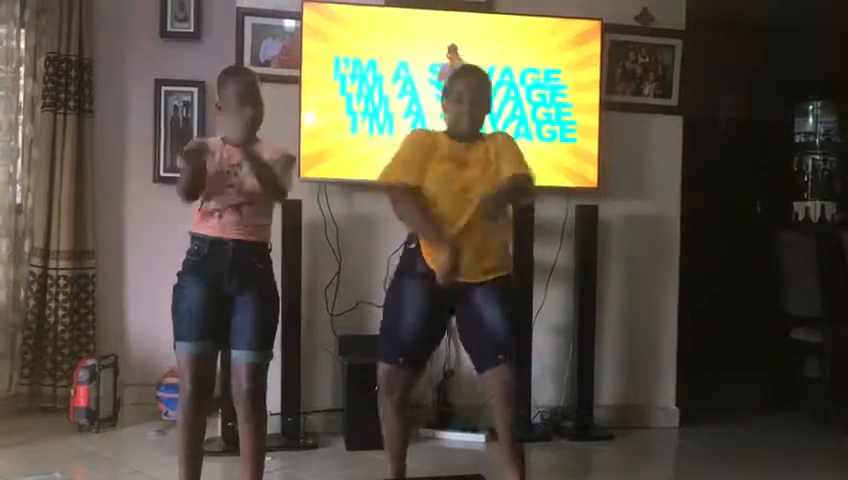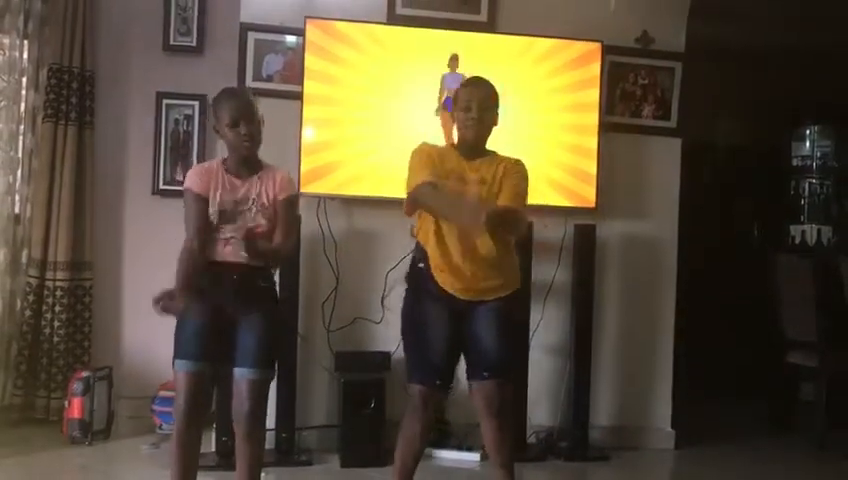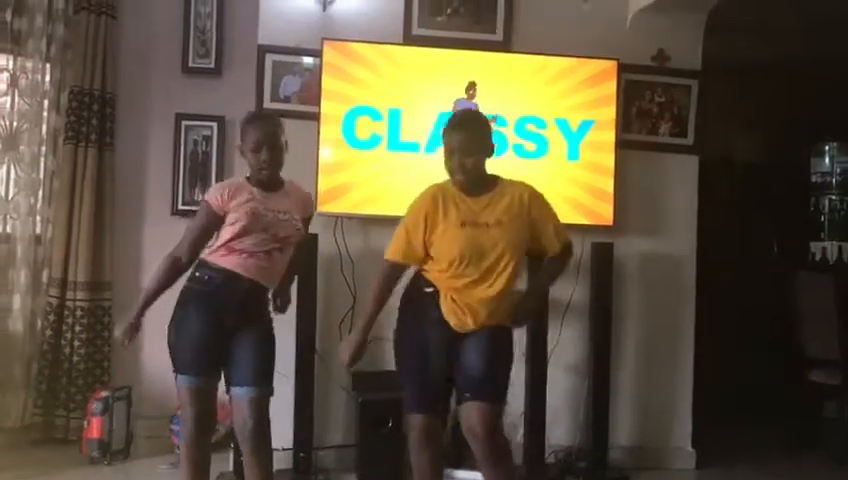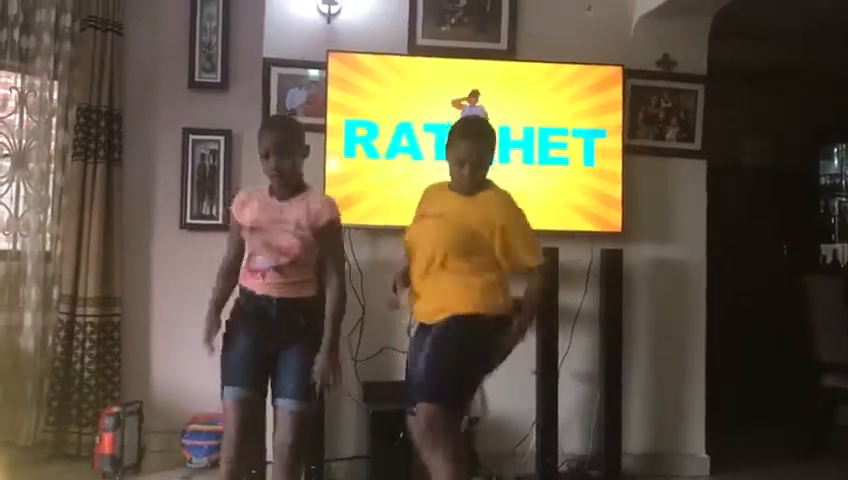
dt=1s
person 1, frame 1
left shoulder: (501, 145)
right shoulder: (421, 142)
left elbow: (522, 185)
right elbow: (399, 194)
left wrist: (495, 198)
right wrist: (439, 245)
left hip: (487, 278)
right hip: (423, 272)
left knee: (505, 381)
right knee: (391, 378)
person 1, frame 2
left shoulder: (510, 169)
right shoulder: (428, 156)
left elbow: (508, 223)
right elbow: (427, 195)
left wrist: (486, 218)
right wrist: (461, 209)
left hip: (494, 296)
right hip: (436, 287)
left knee: (492, 400)
right knee: (423, 396)
person 1, frame 3
left shoulder: (523, 199)
right shoulder: (432, 201)
left elbow: (561, 250)
right elbow: (392, 268)
left wrist: (528, 299)
right wrist: (361, 333)
left hip: (488, 325)
right hip: (429, 315)
left knee: (480, 426)
right knee: (423, 425)
person 1, frame 4
left shoulder: (497, 206)
right shoulder: (431, 195)
left elbow: (535, 272)
left wrist: (520, 325)
right wrist: (405, 276)
left hip: (471, 322)
right hip: (433, 322)
left knee: (433, 423)
right knee: (421, 427)
person 2, frame 1
left shoulder: (274, 153)
right shoulder: (204, 147)
left elbow: (276, 190)
right elbow: (187, 191)
left wrist: (247, 149)
right wrist: (192, 162)
left hip: (253, 267)
right hip: (202, 265)
left knee: (249, 389)
right knee: (193, 387)
person 2, frame 2
left shoulder: (280, 183)
right shoulder: (201, 176)
left elbow: (284, 249)
right elbow: (194, 244)
left wrist: (255, 247)
right wrist: (179, 289)
left hip: (256, 292)
right hip: (207, 289)
left knee: (250, 408)
right knee: (189, 402)
person 2, frame 3
left shoulder: (301, 201)
right shoulder: (226, 194)
right elbow: (181, 256)
left wrist: (282, 289)
right wrist: (138, 312)
left hip: (252, 310)
right hip: (204, 300)
left knee: (253, 426)
right knee: (196, 422)
person 2, frame 4
left shoulder: (321, 208)
right shoulder: (245, 202)
left elbow: (334, 278)
right elbow: (230, 263)
left wrist: (329, 346)
right wrist: (214, 310)
left hip: (297, 324)
right hip: (249, 320)
left knee: (290, 441)
right knee: (238, 434)
